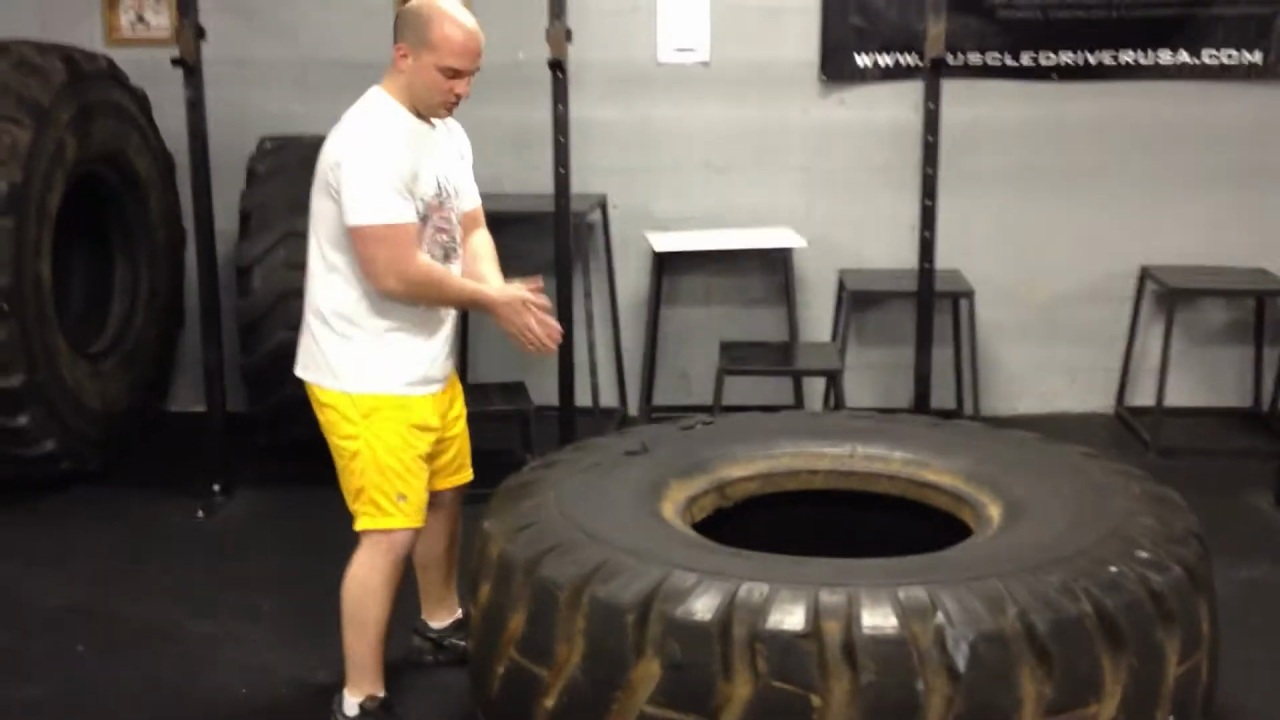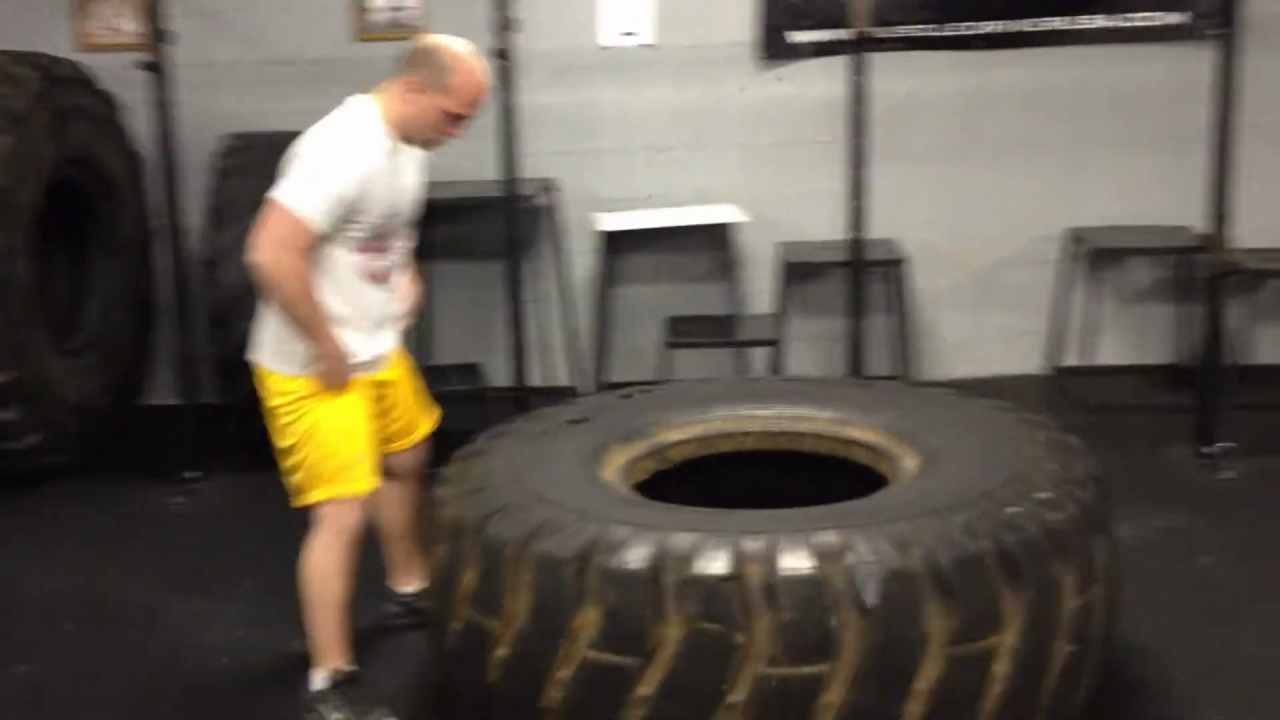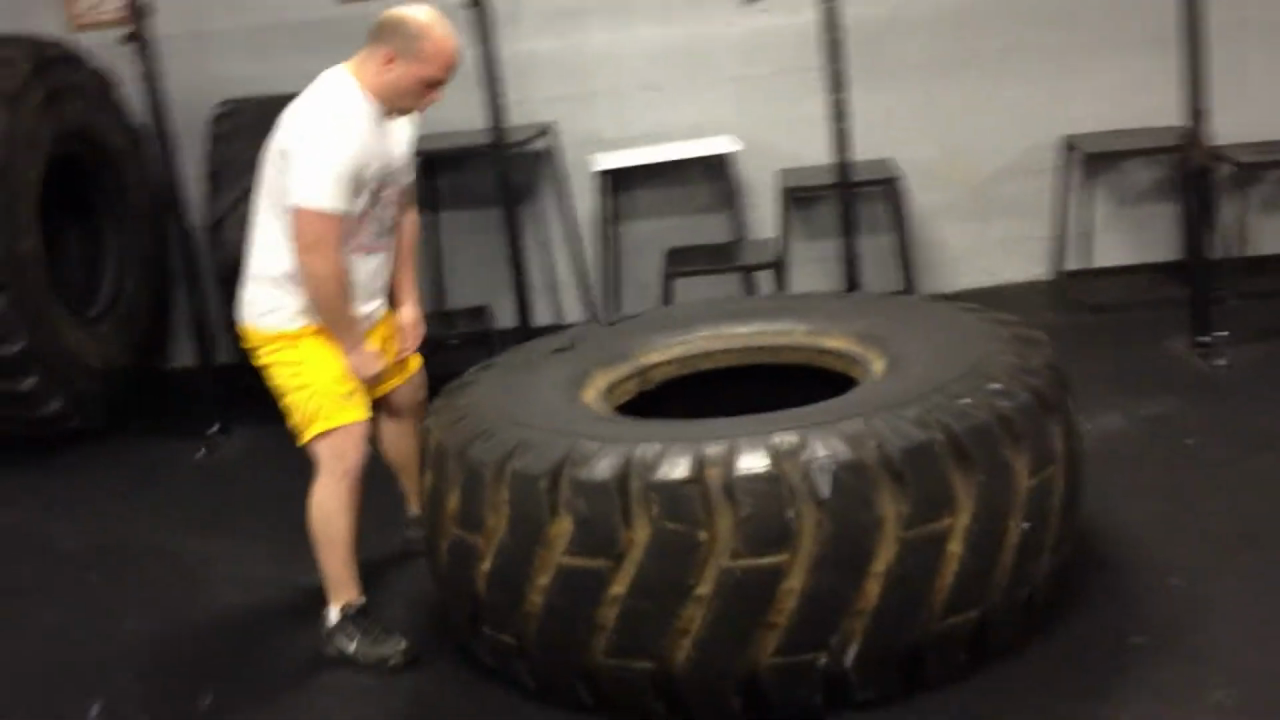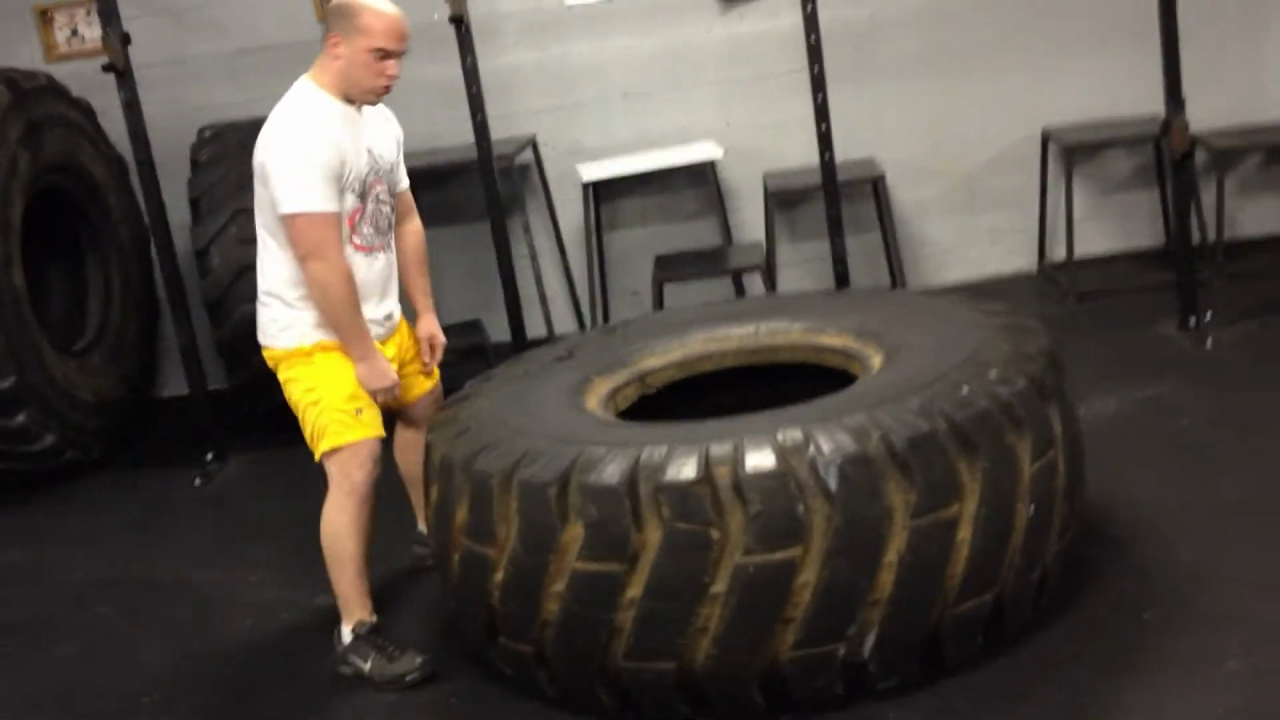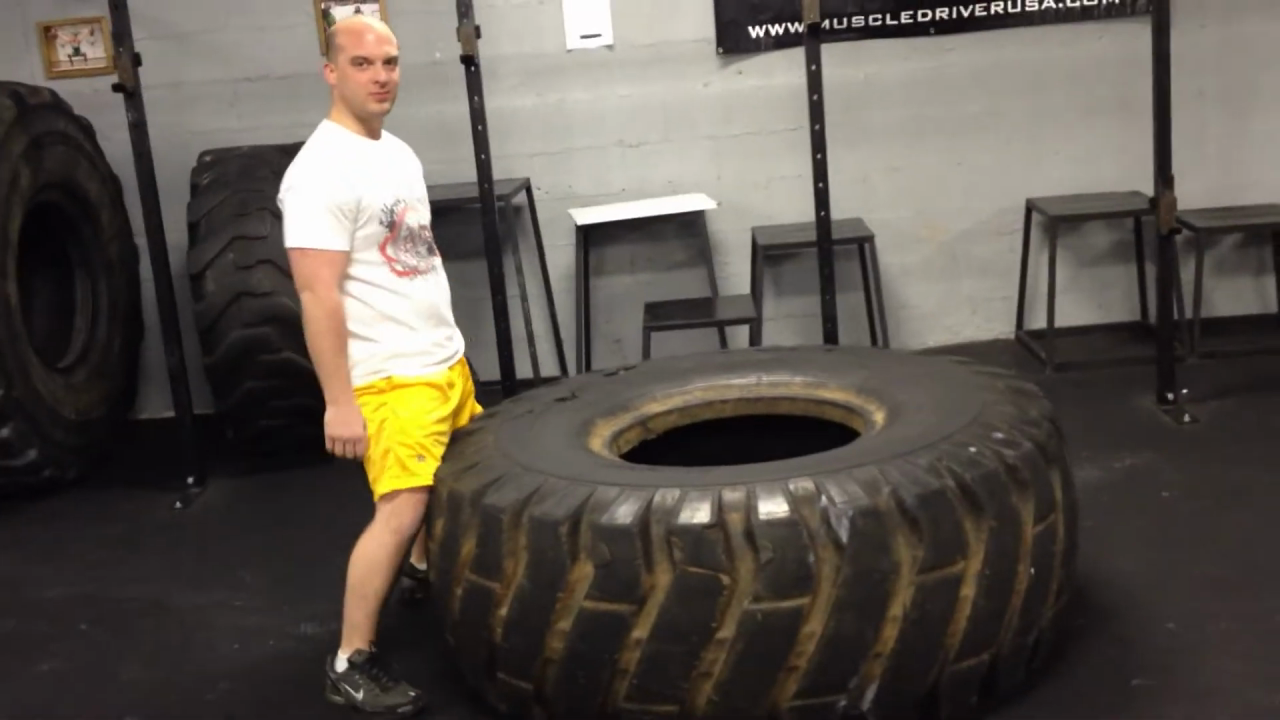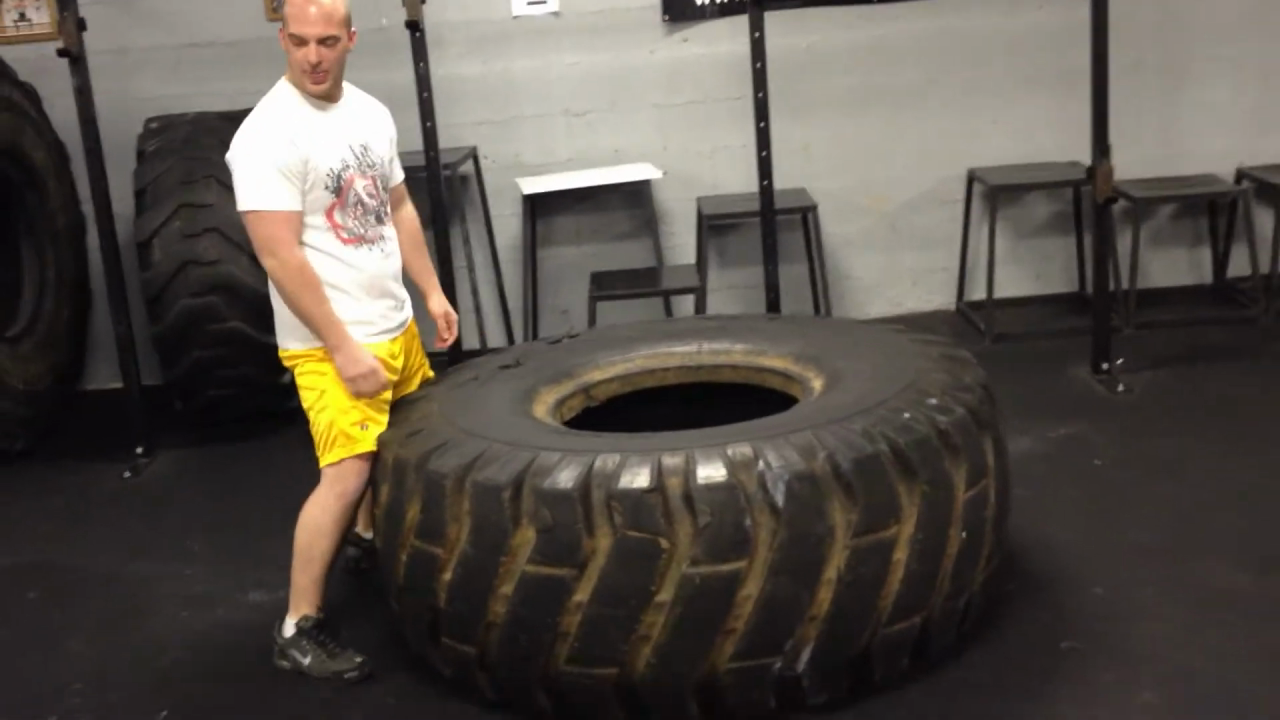
dt=0.7s
person 1, frame 1
left shoulder: (448, 136)
right shoulder: (372, 142)
left elbow: (470, 231)
right elbow: (397, 273)
left wrist: (502, 294)
right wrist: (490, 299)
left hip: (427, 364)
right hip: (366, 378)
left knee: (442, 494)
right knee: (390, 533)
left ankle: (440, 625)
person 1, frame 2
left shoulder: (407, 144)
right shoulder: (343, 150)
right elbow: (271, 255)
left wrist: (406, 276)
right wrist: (325, 346)
left hip: (378, 349)
right hip: (312, 366)
left knee: (404, 465)
right knee: (343, 515)
left ankle: (408, 590)
person 1, frame 3
left shoulder: (393, 117)
right shoulder: (329, 128)
left elbow: (402, 212)
right elbow: (317, 257)
left wrist: (406, 302)
right wrist: (351, 347)
left hip: (362, 306)
right hip: (294, 316)
left knee: (407, 394)
right knee: (343, 455)
left ankle: (423, 516)
right ankle: (343, 616)
person 1, frame 4
left shoulder: (379, 121)
right shoulder: (302, 131)
left elbow: (404, 220)
right elbow: (319, 262)
left wrist: (425, 314)
right wrist: (364, 357)
left hip: (379, 319)
right hip: (314, 335)
left knee: (425, 409)
right knee: (356, 470)
left ankle: (432, 531)
right ankle: (357, 635)
person 1, frame 5
left shoulder: (398, 152)
right shoulder: (322, 172)
right elbow: (319, 297)
right wrist: (339, 401)
left hip: (443, 356)
right hip: (391, 375)
right knee: (402, 508)
left ankle: (425, 569)
right ankle: (350, 664)
person 1, frame 6
left shoulder: (370, 112)
right shoulder: (269, 134)
right elbow: (280, 255)
left wrist: (431, 293)
right wrist: (342, 346)
left hip: (393, 324)
right hip: (330, 341)
right knee: (346, 473)
left ankle: (370, 537)
right ankle: (298, 629)
